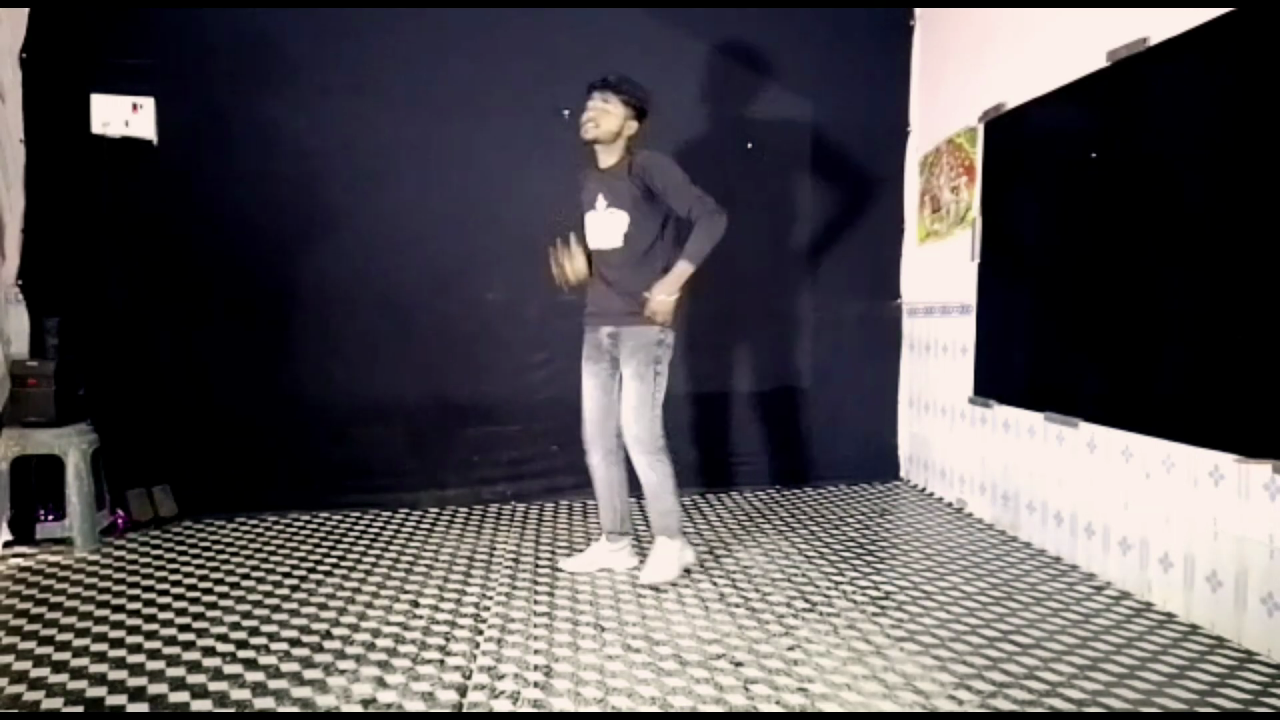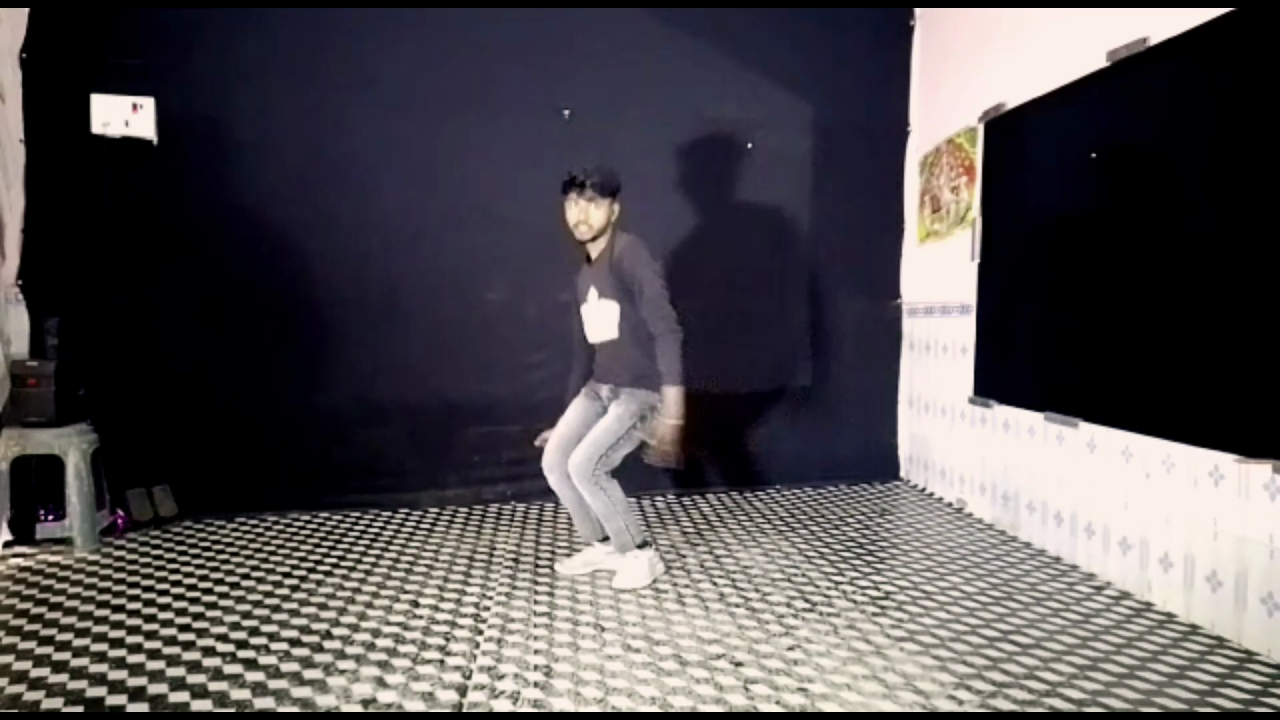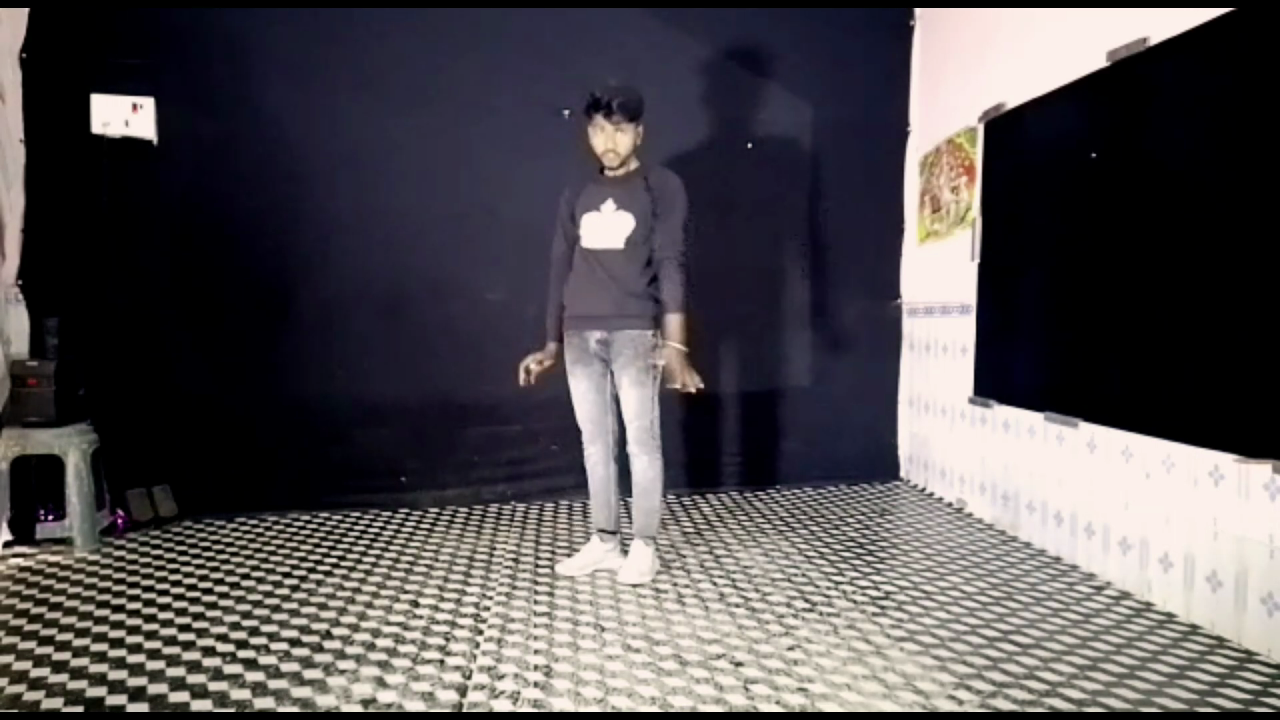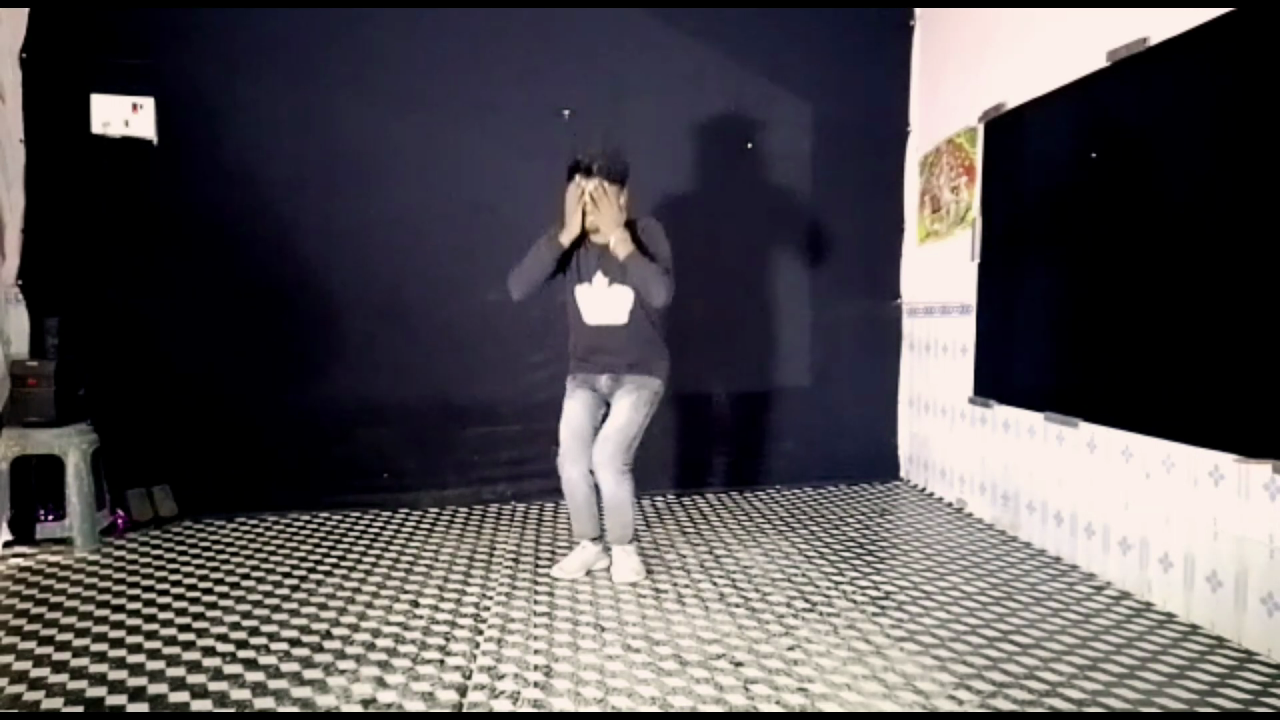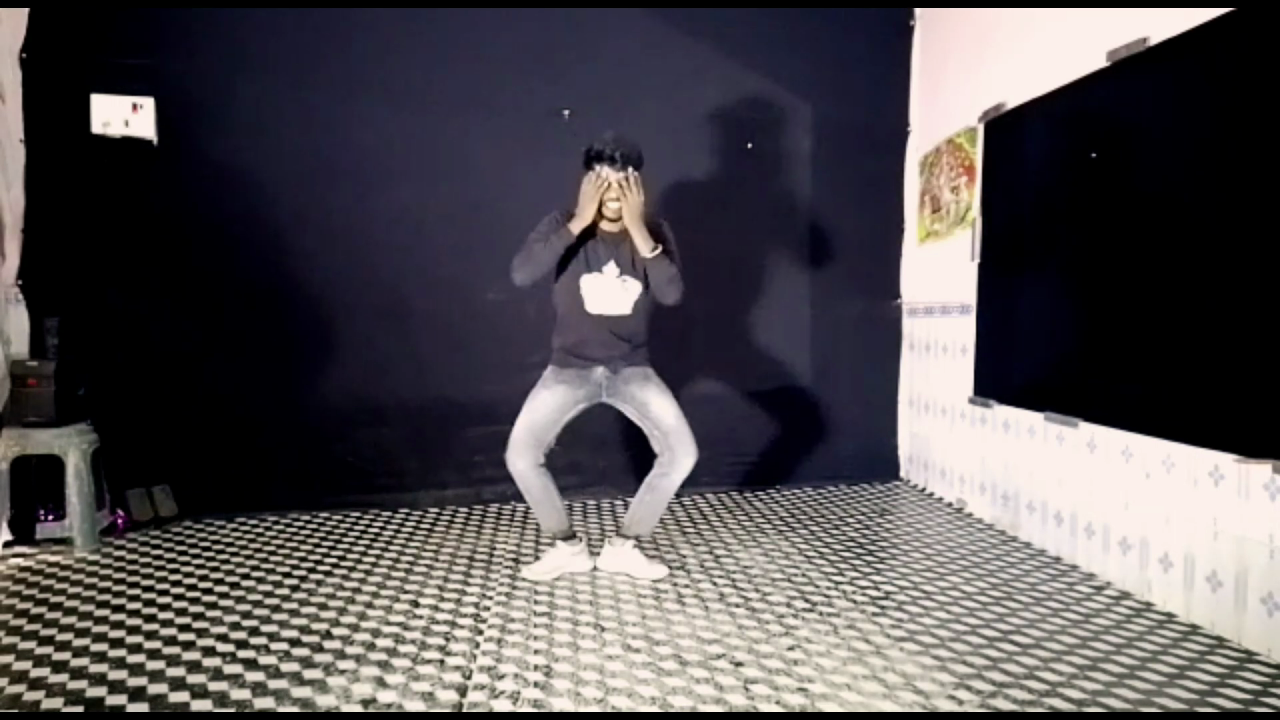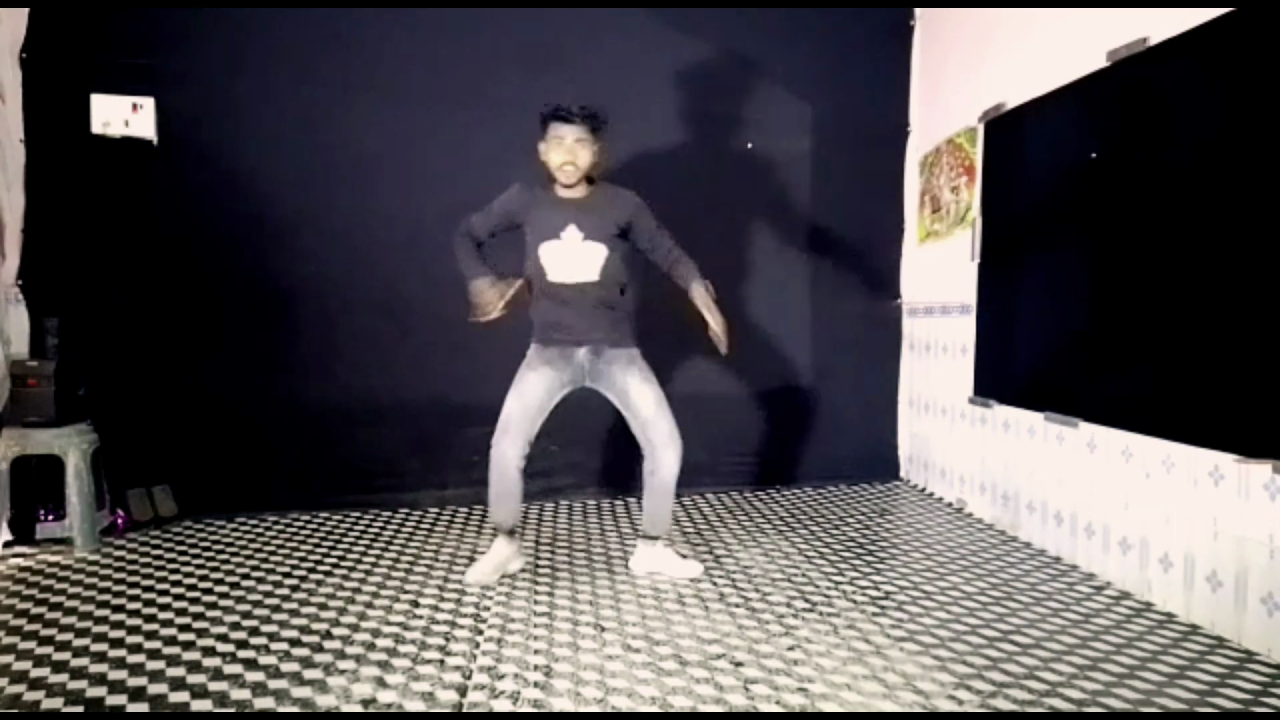
dt=0.5s
person 1, frame 1
left shoulder: (648, 167)
right shoulder: (588, 180)
left elbow: (709, 217)
left wrist: (672, 282)
right wrist: (579, 268)
left hip: (644, 328)
right hip: (598, 329)
left knee: (641, 438)
right knee: (597, 439)
left ankle: (671, 542)
right ankle: (616, 542)
person 1, frame 2
left shoulder: (631, 254)
right shoulder: (584, 271)
left elbow: (664, 328)
left wrist: (670, 409)
right wrist: (564, 420)
left hip: (642, 390)
right hip: (599, 387)
left knee: (583, 466)
right knee: (554, 462)
left ankle: (640, 553)
right ankle: (601, 546)
person 1, frame 3
left shoulder: (663, 186)
right shoulder: (577, 196)
left elbow: (672, 264)
right elbow: (560, 266)
left wrist: (674, 340)
right wrist: (550, 343)
left hip: (634, 332)
right hip: (580, 333)
left knee: (642, 440)
right knee: (595, 440)
left ankle: (644, 546)
right ankle: (604, 542)
person 1, frame 4
left shoulder: (646, 232)
right shoulder: (566, 239)
left elbow: (661, 295)
right elbow: (518, 288)
left wrist: (617, 235)
right wrist: (568, 232)
left hip: (640, 373)
right hip: (585, 373)
left knee: (607, 457)
right knee: (571, 459)
left ankle: (623, 546)
right ankle: (590, 545)
person 1, frame 5
left shoulder: (654, 229)
right shoulder: (561, 223)
left elbow: (671, 294)
right elbow: (522, 273)
left wrist: (637, 229)
right wrist: (582, 221)
left hip: (631, 368)
right hip: (570, 367)
left knee: (682, 451)
right knee: (520, 456)
left ankle: (627, 544)
right ankle: (565, 545)
person 1, frame 6
left shoulder: (622, 203)
right shoulder: (525, 199)
left elbow: (669, 254)
right elbow: (467, 234)
left wrist: (701, 294)
right wrist: (482, 284)
left hip: (616, 350)
right hip: (552, 349)
left knee: (666, 443)
right knee: (507, 444)
left ankle: (651, 548)
right ankle: (505, 543)
